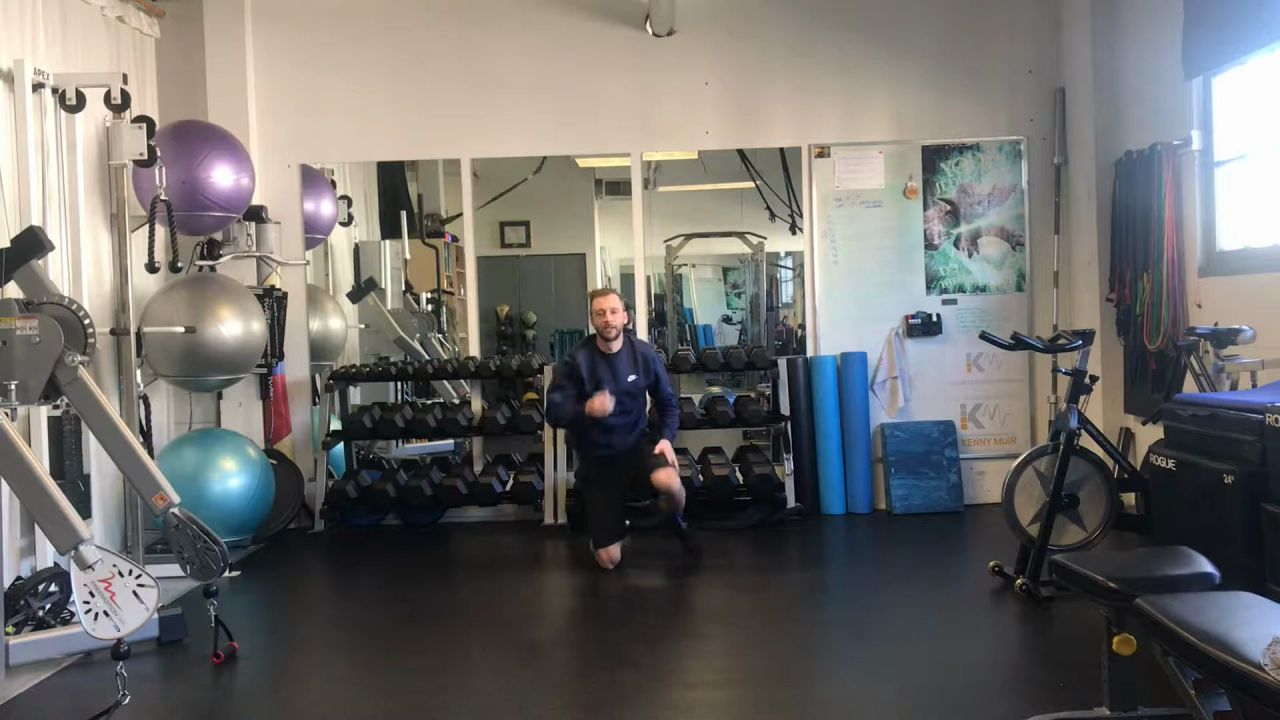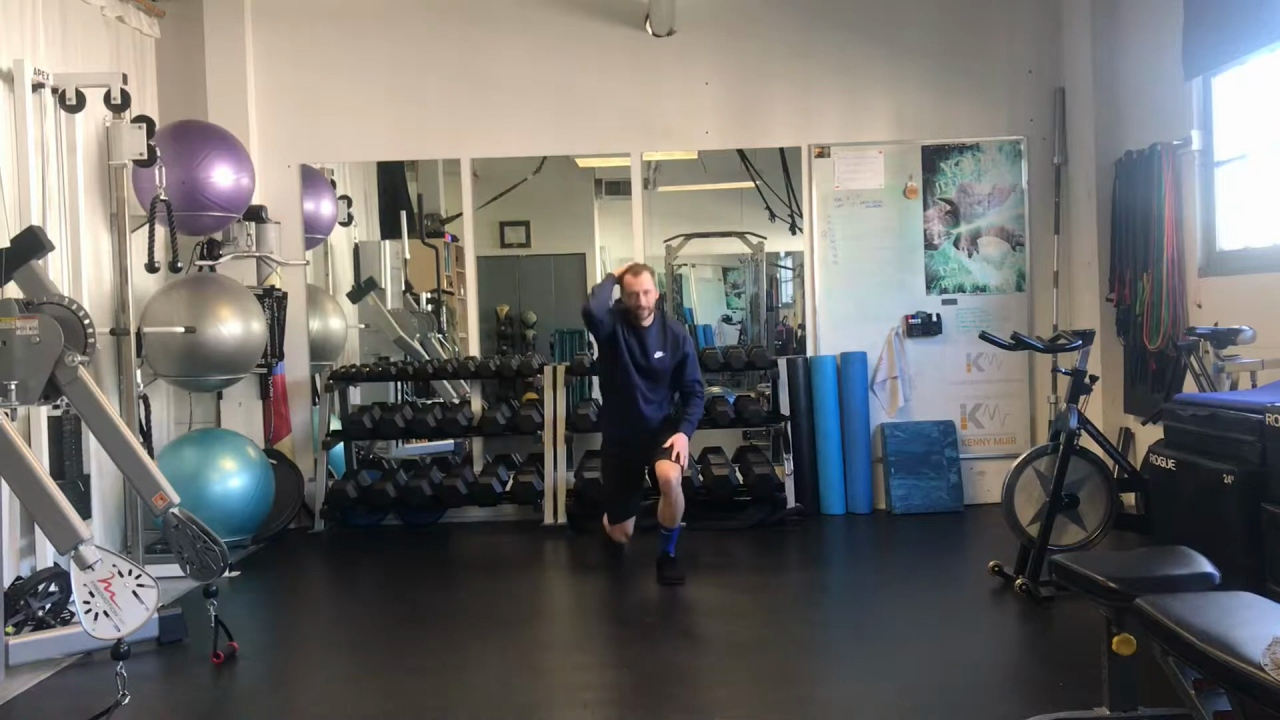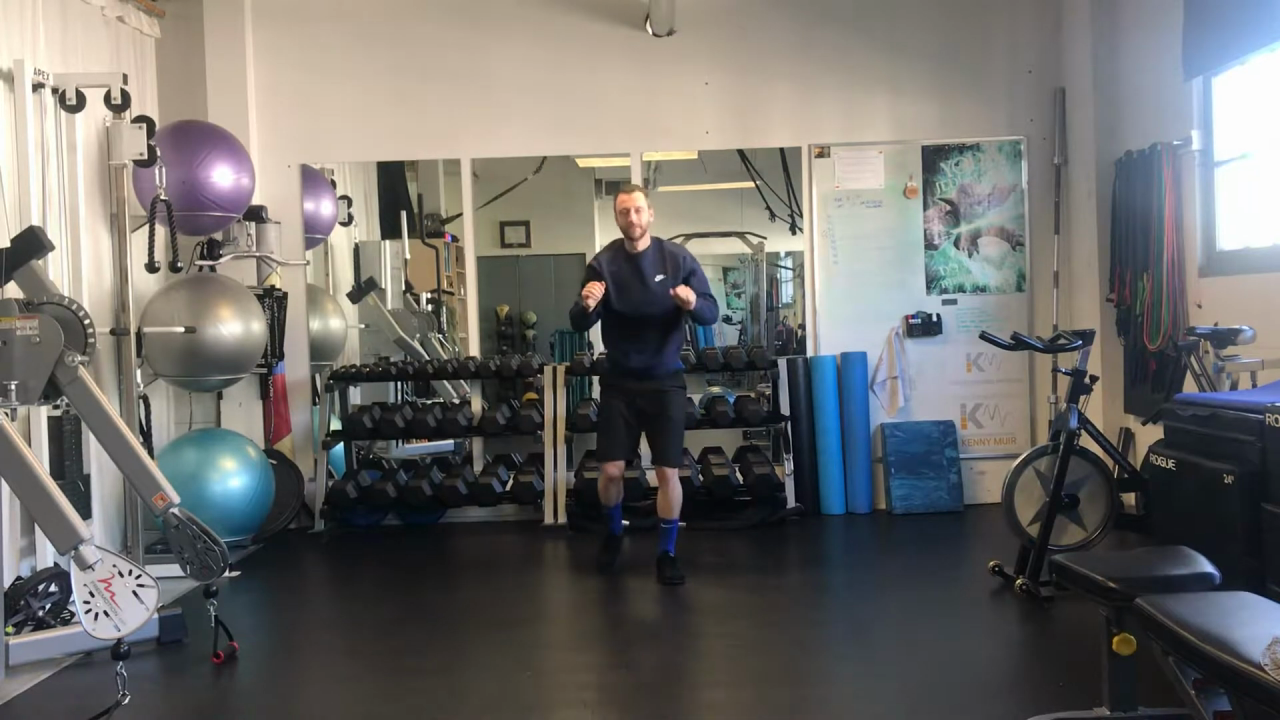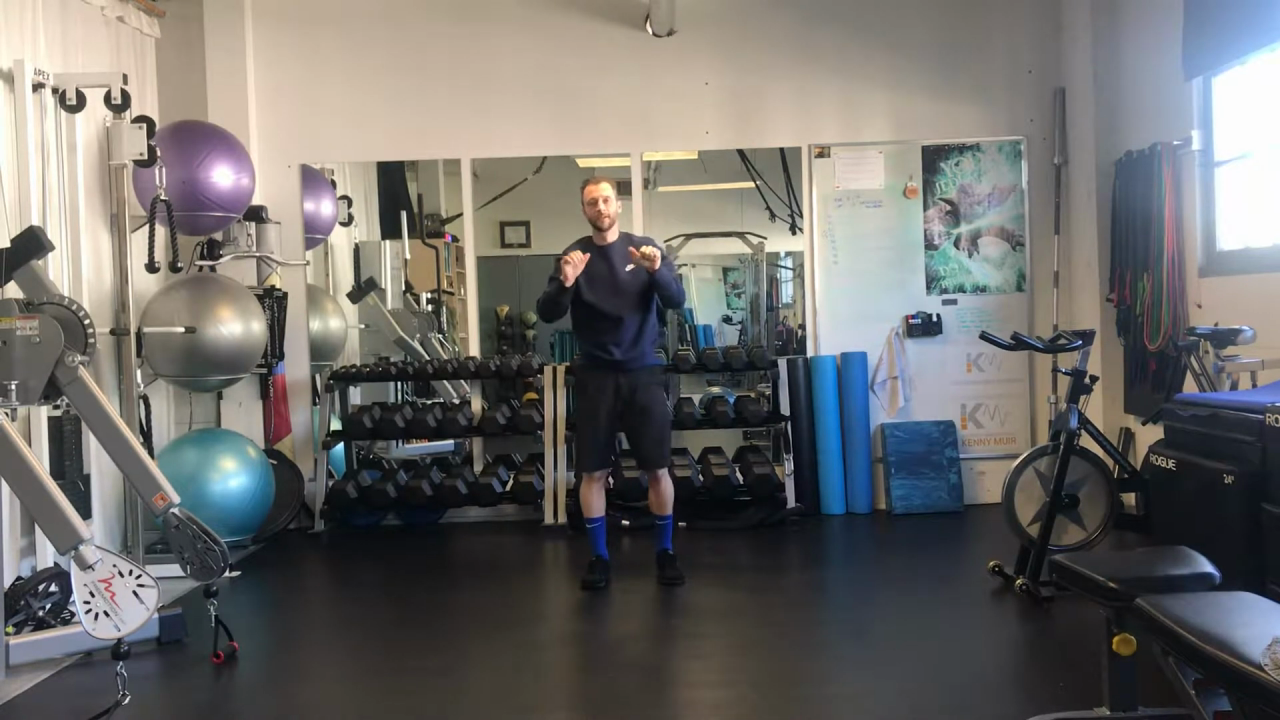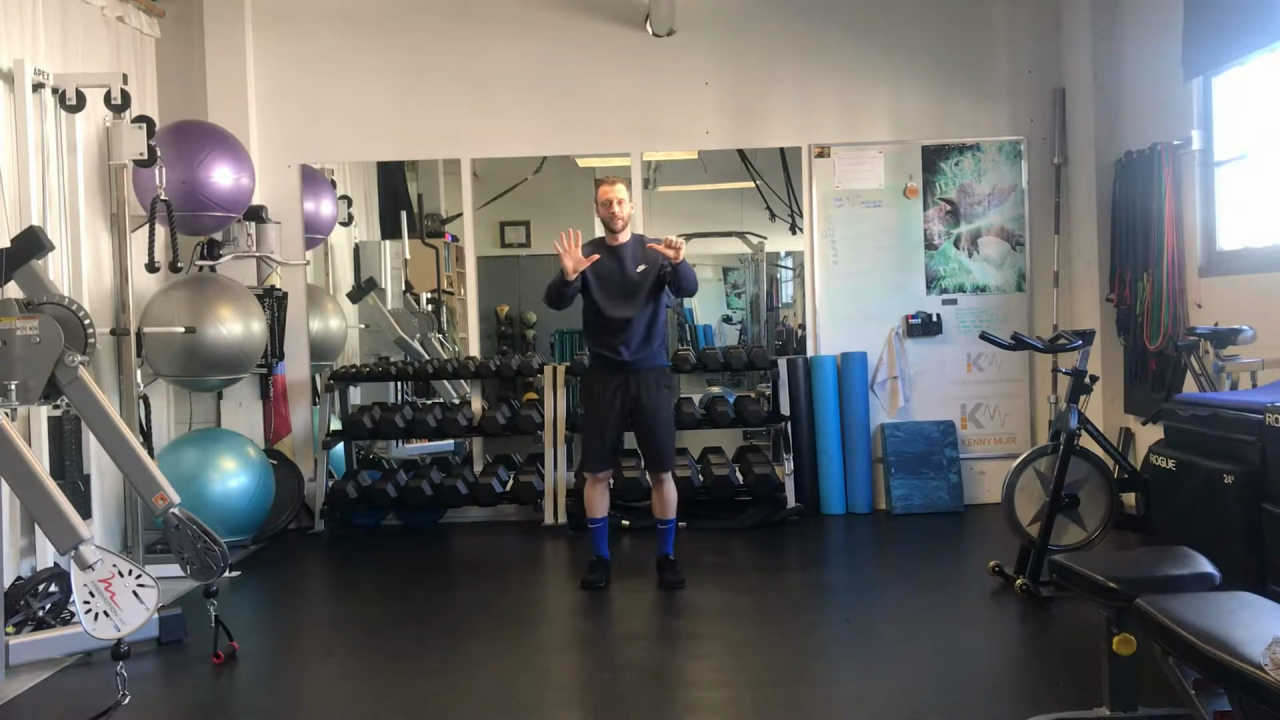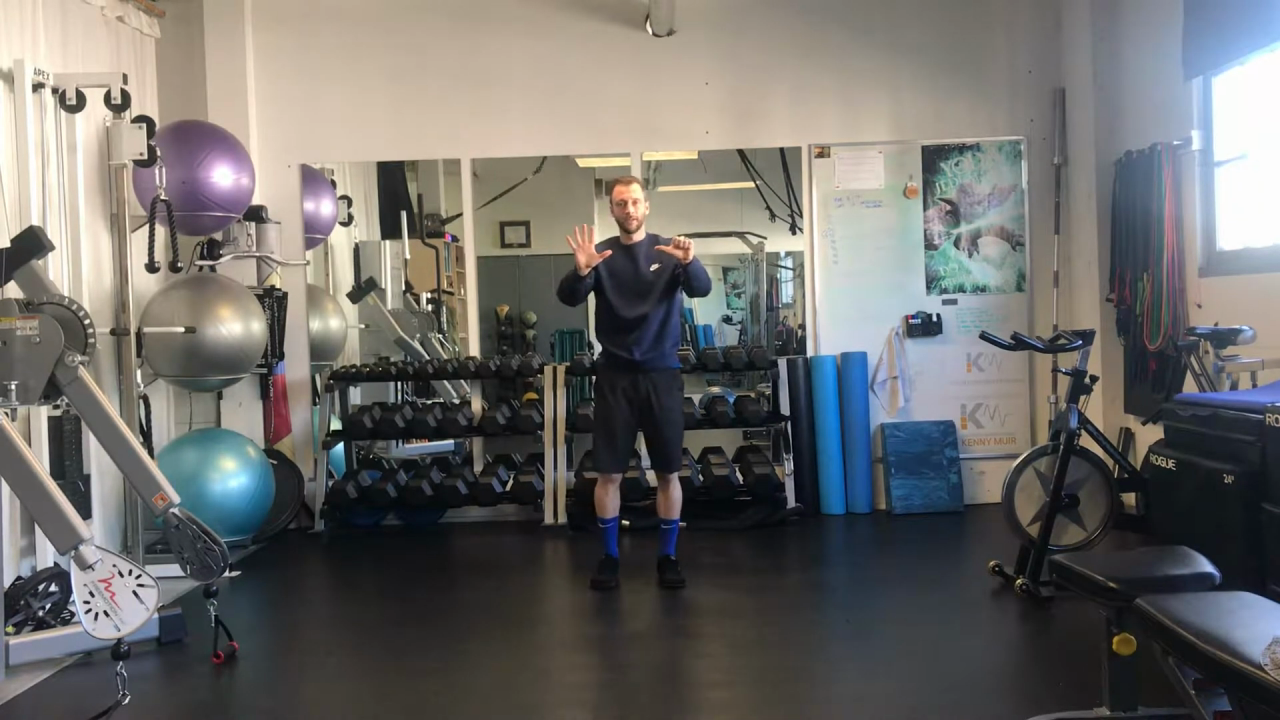
dt=0.5s
person 1, frame 1
left shoulder: (644, 354)
right shoulder: (576, 361)
left elbow: (667, 403)
right elbow: (555, 413)
left wrist: (666, 438)
right wrist: (586, 409)
left hip: (637, 446)
right hip: (598, 459)
left knee: (669, 482)
right knee: (608, 560)
left ankle: (677, 521)
right ankle: (604, 530)
person 1, frame 2
left shoulder: (675, 334)
right shoulder: (613, 322)
left elbow: (693, 391)
right elbow: (592, 312)
left wrist: (684, 431)
right wrist: (612, 279)
left hip: (661, 426)
right hip: (620, 433)
left knee: (669, 478)
right knee: (620, 533)
left ankle: (667, 556)
right ankle: (612, 525)
person 1, frame 3
left shoulder: (677, 258)
right shoulder: (603, 262)
left elbow: (711, 311)
right elbow: (579, 325)
left wrist: (693, 302)
right wrist: (586, 305)
left hip: (666, 380)
right hip: (620, 380)
left knee: (668, 472)
right knee: (611, 470)
left ankle: (667, 554)
right ankle: (613, 534)
person 1, frame 4
left shoulder: (644, 249)
right shoulder: (575, 256)
left elbow: (676, 300)
right elbow: (547, 313)
left wrist: (657, 270)
right wrist: (565, 282)
left hip: (643, 372)
right hip: (596, 375)
left knee: (658, 469)
right knee: (593, 472)
left ankle: (665, 552)
right ankle: (599, 557)
person 1, frame 5
left shoulder: (654, 250)
right shoulder: (587, 253)
left elbow: (687, 289)
right elbow: (555, 302)
left wrist: (678, 263)
right wrist: (568, 275)
left hip: (651, 373)
right hip: (604, 375)
left knee: (661, 472)
right knee: (597, 473)
left ankle: (666, 556)
right ankle: (599, 557)
person 1, frame 6
left shoulder: (668, 250)
right shoulder: (601, 254)
left elbow: (702, 289)
right elbow: (569, 298)
left wrist: (689, 263)
right wrist: (581, 270)
left hip: (661, 374)
right hip: (615, 376)
left knee: (668, 472)
right knee: (609, 473)
left ankle: (668, 557)
right ankle: (609, 557)
